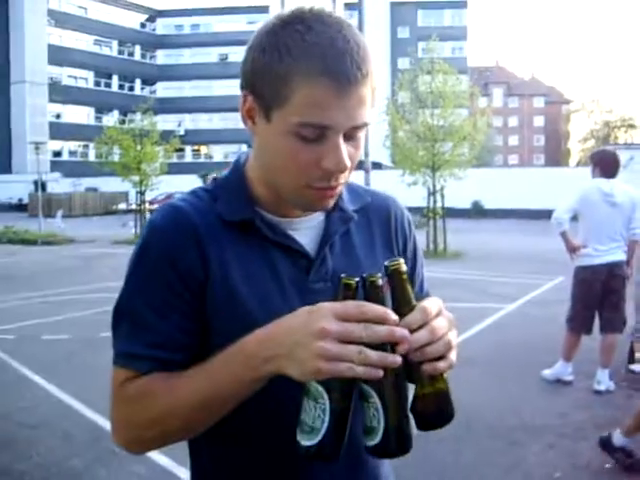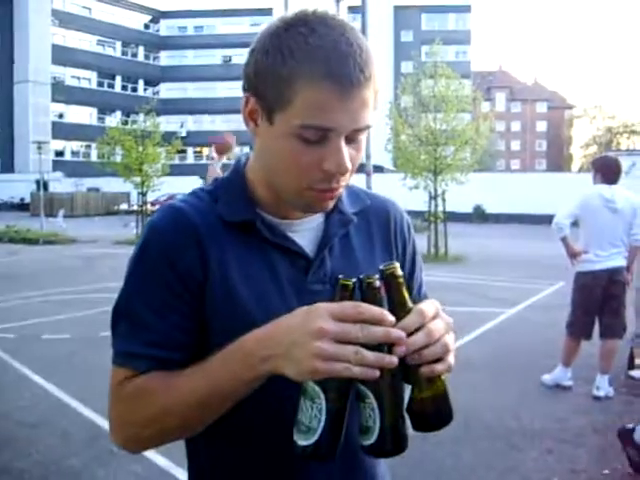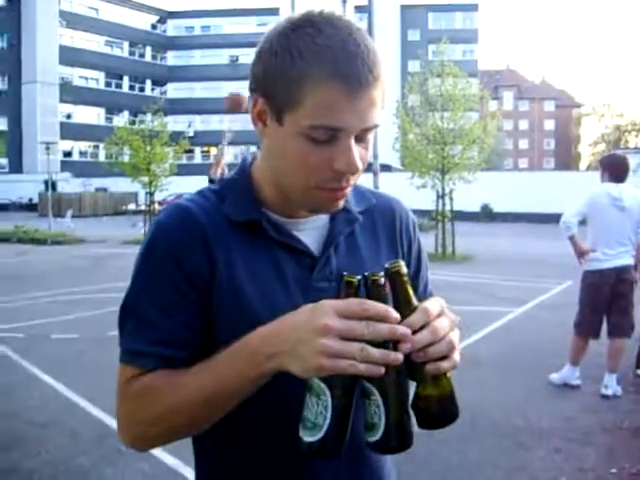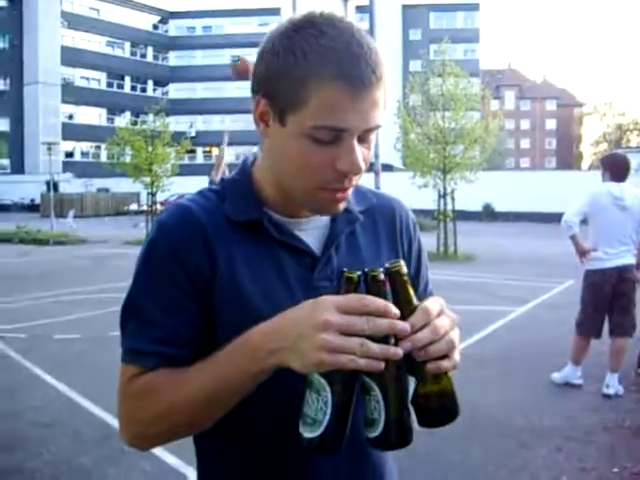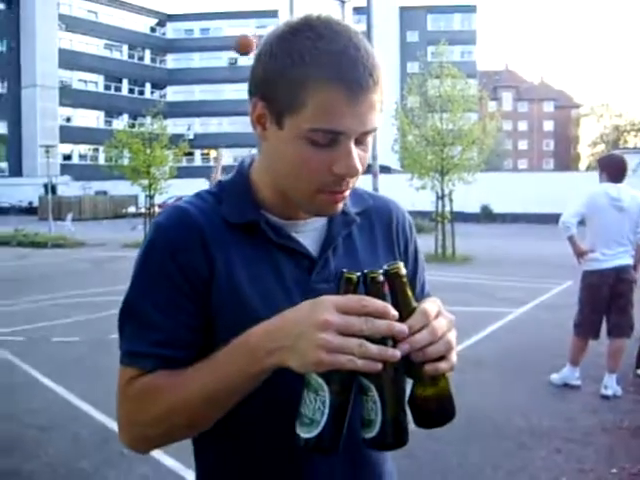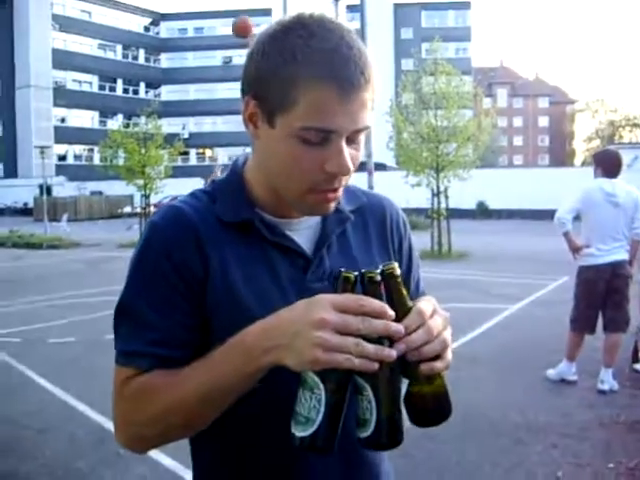
dt=0.1s
person 1, frame 1
left shoulder: (386, 219)
right shoulder: (182, 234)
left elbow: (395, 360)
right elbow: (131, 422)
left wrist: (430, 345)
right wrist: (267, 352)
person 1, frame 2
left shoulder: (385, 223)
right shoulder: (183, 233)
left elbow: (398, 364)
right elbow: (130, 422)
left wrist: (428, 348)
right wrist: (264, 353)
person 1, frame 3
left shoulder: (391, 222)
right shoulder: (189, 233)
left elbow: (404, 363)
right elbow: (137, 420)
left wrist: (433, 346)
right wrist: (269, 350)
person 1, frame 4
left shoulder: (391, 221)
right shoulder: (190, 233)
left elbow: (408, 360)
right elbow: (139, 419)
left wrist: (433, 345)
right wrist: (270, 347)
person 1, frame 5
left shoulder: (387, 223)
right shoulder: (187, 236)
left elbow: (405, 362)
right elbow: (138, 422)
left wrist: (431, 345)
right wrist: (269, 347)
person 1, frame 6
left shoulder: (382, 221)
right shoulder: (182, 235)
left elbow: (401, 362)
right elbow: (135, 423)
left wrist: (425, 343)
right wrist: (265, 345)
person 2, frame 1
left shoulder: (587, 190)
left elbow: (559, 217)
left wrist: (569, 242)
left hip: (589, 264)
right hip: (616, 265)
left knee: (577, 320)
right knee: (612, 325)
left ankle: (564, 368)
right ankle: (603, 377)
person 2, frame 2
left shoulder: (588, 196)
left elbow: (559, 222)
left wrist: (570, 248)
left hip: (589, 270)
right hip: (616, 270)
left knee: (576, 326)
right knee: (612, 331)
left ankle: (563, 373)
right ankle: (602, 382)
person 2, frame 3
left shoulder: (596, 195)
left elbow: (567, 221)
left wrist: (577, 246)
left hip: (597, 268)
left knee: (584, 325)
right knee: (620, 330)
left ankle: (571, 372)
right ankle: (611, 381)
person 2, frame 4
left shoulder: (597, 194)
left elbow: (568, 220)
left wrist: (579, 246)
left hip: (599, 268)
left knee: (586, 325)
left ankle: (573, 371)
right ankle: (612, 381)
person 2, frame 5
left shoulder: (594, 195)
left elbow: (566, 221)
left wrist: (576, 246)
left hip: (596, 268)
left knee: (584, 325)
right knee: (620, 329)
left ankle: (571, 372)
right ankle: (610, 381)
person 2, frame 6
left shoulder: (589, 190)
left elbow: (562, 217)
left wrist: (572, 242)
left hip: (592, 264)
right hip: (619, 264)
left knee: (580, 321)
right knee: (616, 325)
left ankle: (568, 368)
right ankle: (606, 376)
